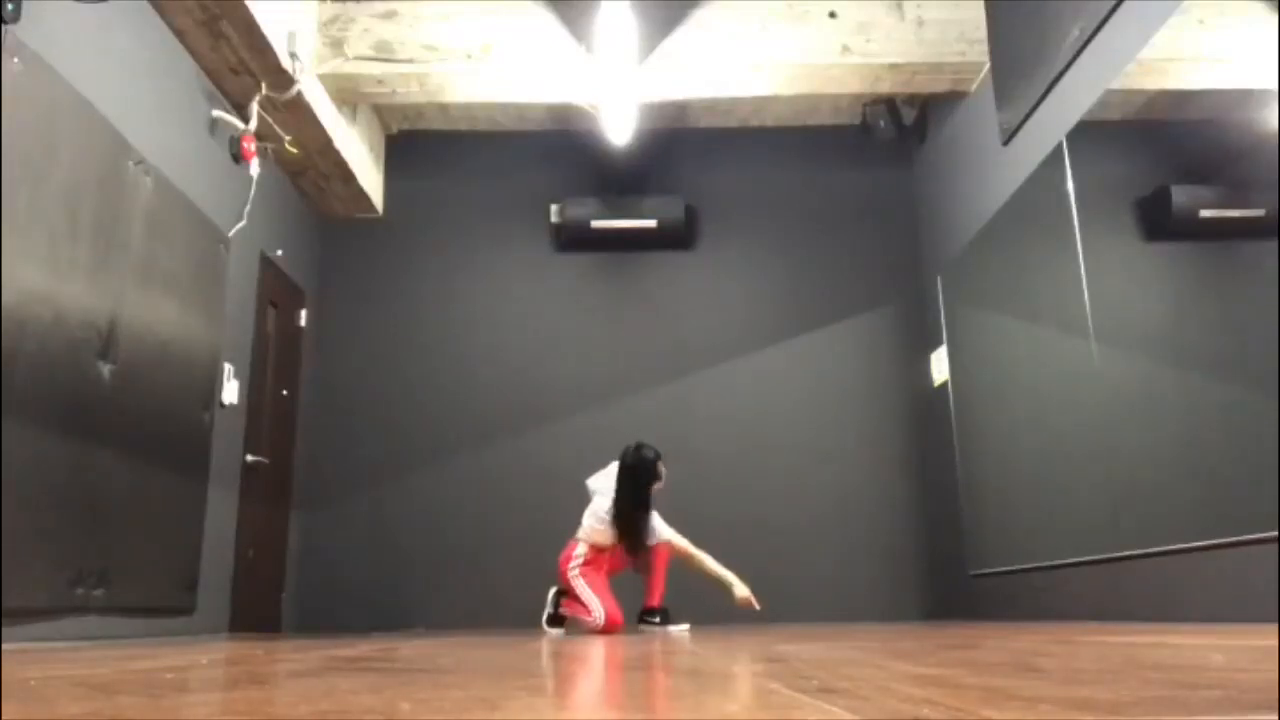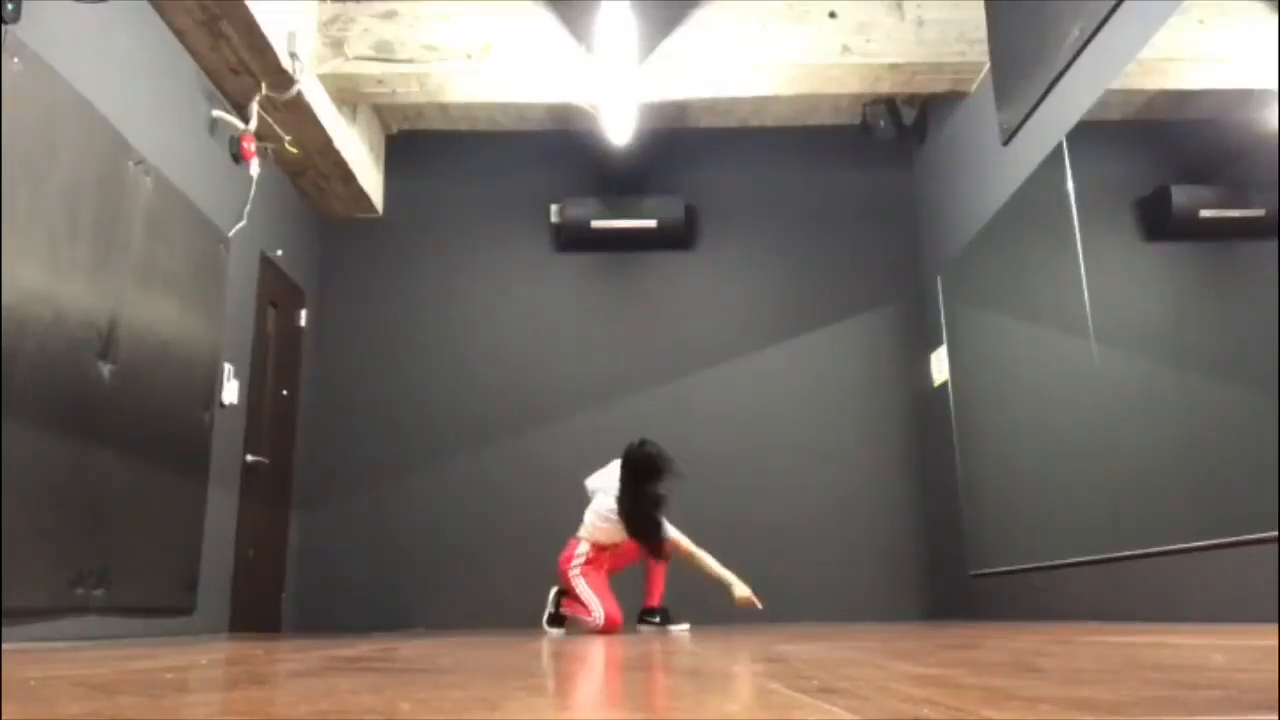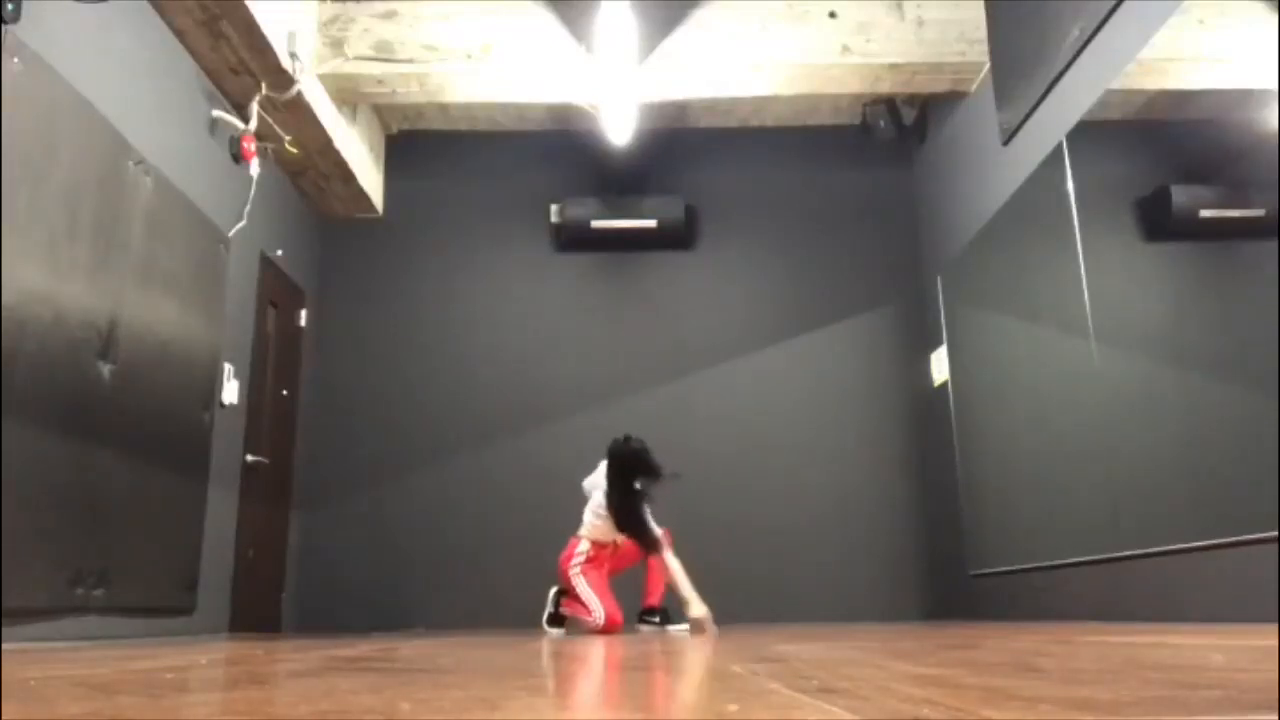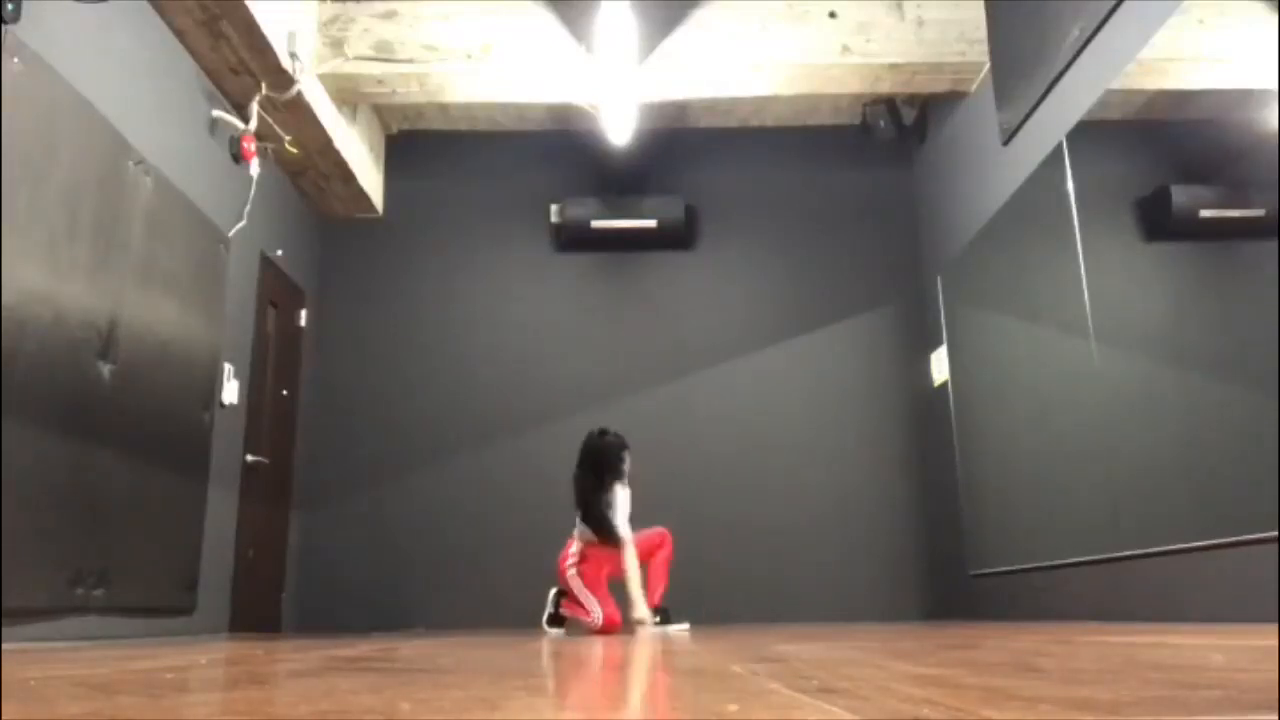
dt=0.2s
person 1, frame 1
left shoulder: (617, 471)
right shoulder: (638, 510)
left elbow: (592, 485)
right elbow: (688, 551)
right wrist: (733, 582)
left hip: (604, 552)
right hip: (580, 562)
left knee: (660, 542)
right knee: (611, 622)
left ankle: (651, 613)
right ankle: (562, 604)
person 1, frame 2
left shoulder: (618, 468)
right shoulder: (642, 507)
left elbow: (590, 486)
right elbow: (688, 550)
right wrist: (734, 582)
right hip: (581, 561)
left knee: (660, 541)
right knee: (612, 622)
left ankle: (651, 613)
right ankle: (563, 603)
person 1, frame 3
left shoulder: (608, 469)
right shoulder: (633, 501)
left elbow: (588, 486)
right elbow: (663, 552)
right wrist: (693, 600)
right hip: (581, 560)
left knee: (659, 540)
right knee: (612, 622)
left ankle: (651, 613)
right ankle: (561, 604)
person 1, frame 4
right shoulder: (612, 494)
right elbow: (628, 550)
right wrist: (638, 602)
left hip: (604, 551)
right hip: (582, 560)
left knee: (661, 537)
right knee: (610, 623)
left ankle: (651, 613)
right ankle: (562, 604)
